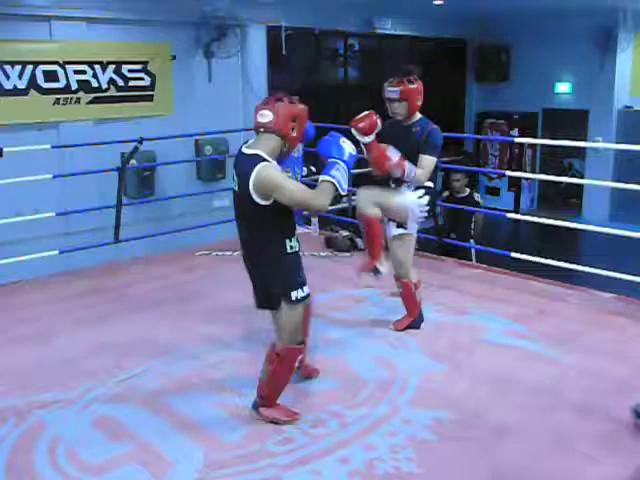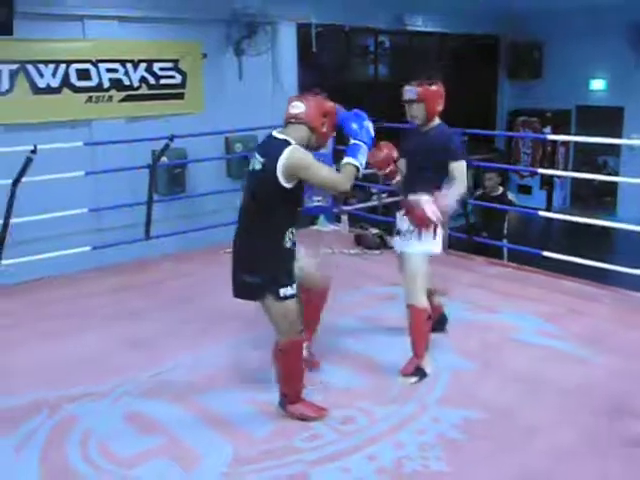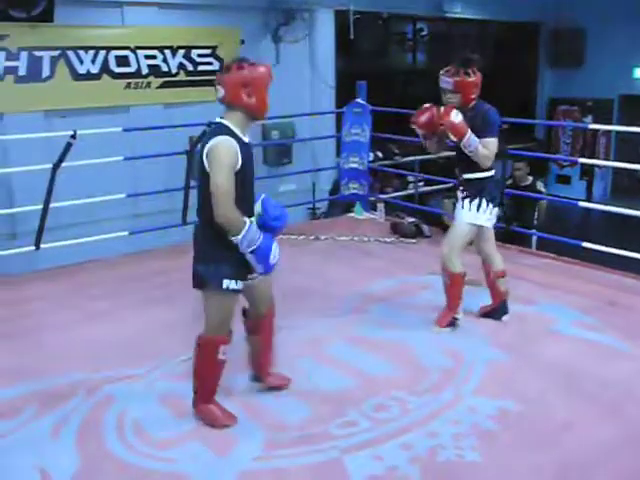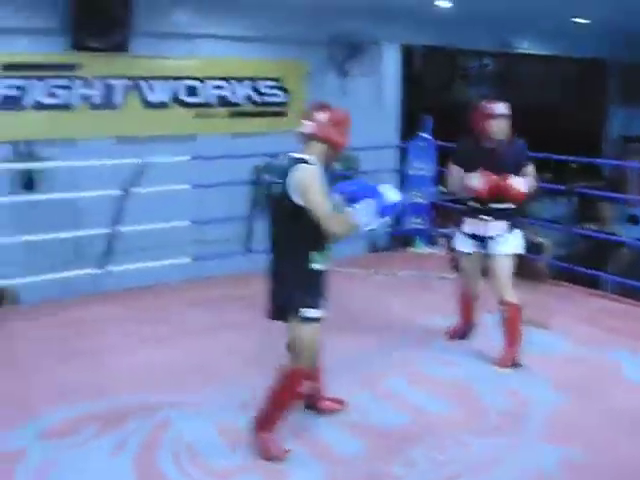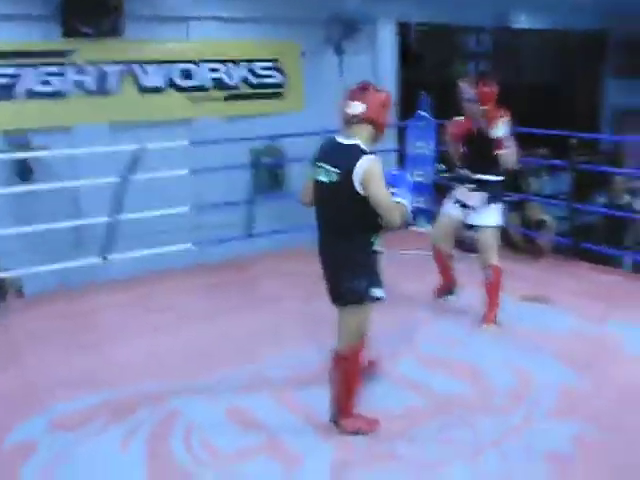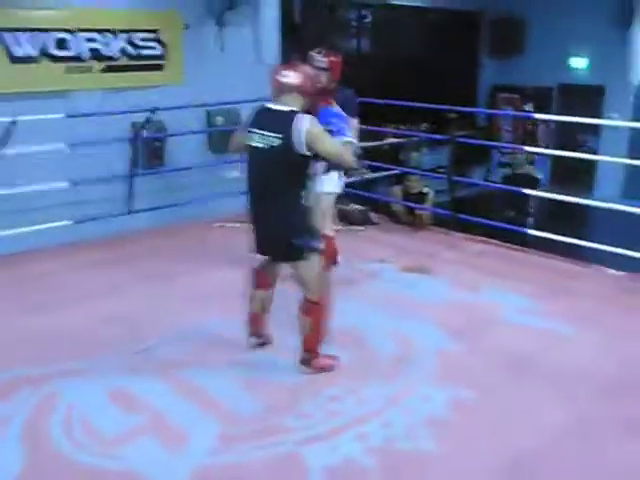
dt=0.7s
person 1, frame 1
left shoulder: (248, 152)
right shoulder: (264, 173)
right elbow: (318, 202)
right wrist: (339, 164)
left hip: (268, 254)
right hip: (275, 263)
left knee: (302, 312)
right knee: (289, 339)
left ankle: (295, 364)
right ankle: (265, 402)
person 1, frame 2
left shoulder: (272, 142)
right shoulder: (294, 156)
right elbow: (342, 184)
right wrist: (359, 145)
left hip: (267, 244)
right hip: (264, 255)
left knee: (317, 288)
right knee: (291, 332)
left ankle: (294, 347)
right ankle: (291, 399)
person 1, frame 3
left shoulder: (236, 137)
right shoulder: (222, 143)
right elbow: (224, 214)
left wrist: (260, 209)
right wrist: (256, 241)
left hip: (239, 246)
right hip: (219, 250)
left knee: (263, 305)
right knee: (218, 329)
left ankle: (262, 370)
right ankle: (203, 400)
person 1, frame 4
left shoulder: (297, 168)
right shoulder: (306, 173)
right elbow: (335, 228)
left wrist: (340, 198)
right wrist: (371, 207)
left hip: (295, 271)
right hip: (298, 276)
left knee: (304, 341)
right knee: (304, 357)
left ankle: (313, 397)
right ankle: (264, 427)
person 1, frame 5
left shoulder: (326, 151)
right shoulder: (367, 163)
left elbow: (308, 198)
right elbow: (394, 218)
right wrist: (401, 192)
left hip: (331, 252)
right hip: (356, 258)
left knee: (353, 324)
right knee: (350, 337)
left ankle: (355, 364)
right ankle: (342, 413)
person 1, frame 6
left shoulder: (257, 117)
right shoulder: (304, 124)
left elbow: (234, 146)
right elbow: (348, 160)
left hip: (262, 215)
right hip: (291, 219)
left knee: (267, 267)
right knee: (316, 289)
left ankle: (256, 331)
right ankle: (310, 355)
person 2, frame 1
left shoulder: (430, 132)
right shoulder: (389, 128)
left elbow: (422, 175)
right elbow: (377, 165)
left wrist: (398, 165)
right wrist: (368, 141)
left hip: (416, 199)
right hip: (396, 202)
left knee: (366, 199)
right knee: (401, 264)
left ankle: (375, 258)
right ankle: (414, 314)
person 2, frame 2
left shoulder: (448, 138)
right shoulder: (409, 137)
left elbow: (460, 184)
right elbow: (403, 180)
left wrist: (437, 205)
right wrist: (387, 169)
left hip: (426, 219)
right hip: (407, 214)
left knee: (414, 288)
right knee: (411, 275)
left ankle: (420, 359)
right ankle: (436, 314)
person 2, frame 3
left shoulder: (486, 115)
right shoulder: (452, 110)
left elbow: (486, 158)
right elbow: (434, 147)
left wrist: (460, 132)
right wrist: (427, 129)
left hip: (480, 191)
right hip: (469, 188)
left knee: (449, 252)
right knee: (487, 249)
left ankle: (451, 312)
right ankle: (499, 303)
person 2, frame 4
left shoulder: (516, 147)
right shoulder: (466, 147)
left elbow: (530, 179)
right elbow: (453, 185)
left wrist: (521, 187)
right wrist: (470, 185)
left hip: (503, 223)
right hip: (473, 219)
left knee: (502, 285)
right knee: (468, 279)
left ankle: (512, 350)
right ankle: (465, 323)
person 2, frame 5
left shoulder: (500, 122)
right shoulder: (464, 121)
left elbow: (510, 163)
left wrist: (501, 137)
right wrist: (453, 138)
left hip: (487, 193)
right hip: (462, 188)
left knee: (488, 254)
right knee: (439, 239)
left ankle: (492, 309)
right ankle: (448, 282)
person 2, frame 6
left shoulder: (344, 97)
left elbow: (352, 134)
left wrist: (337, 114)
left hip: (331, 165)
left knee: (322, 223)
right knee: (322, 218)
right ankle: (330, 255)
